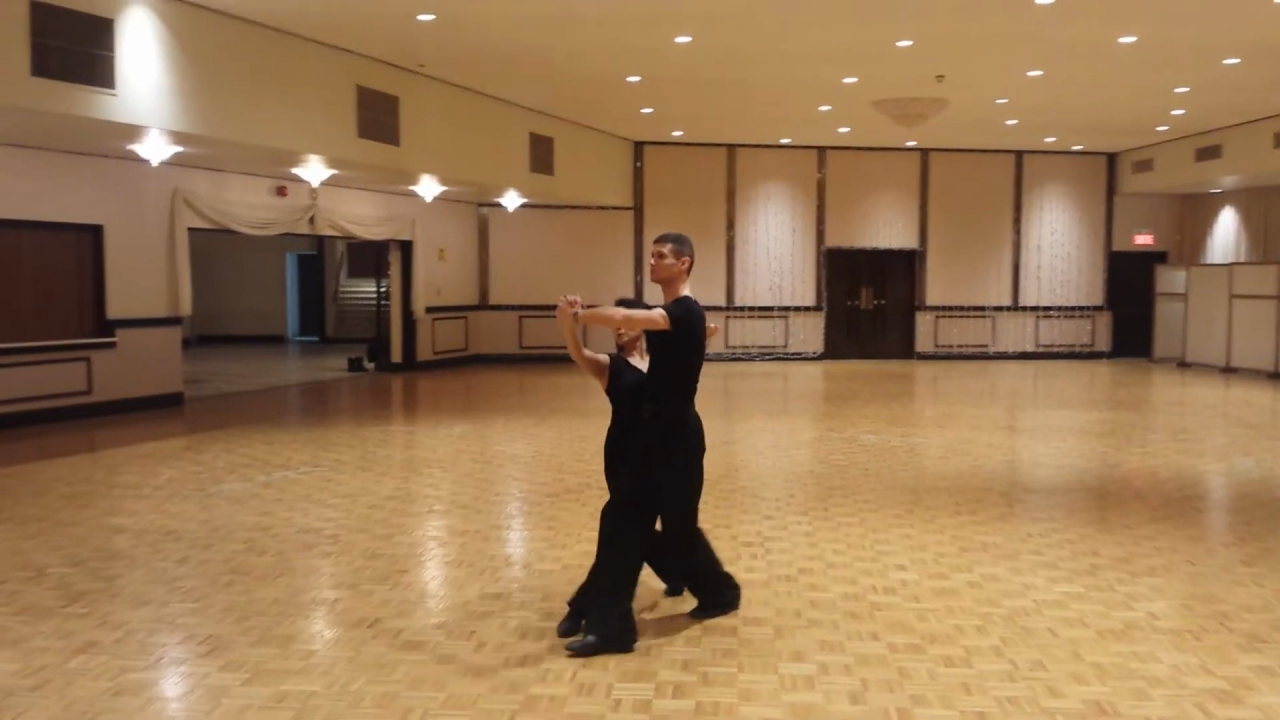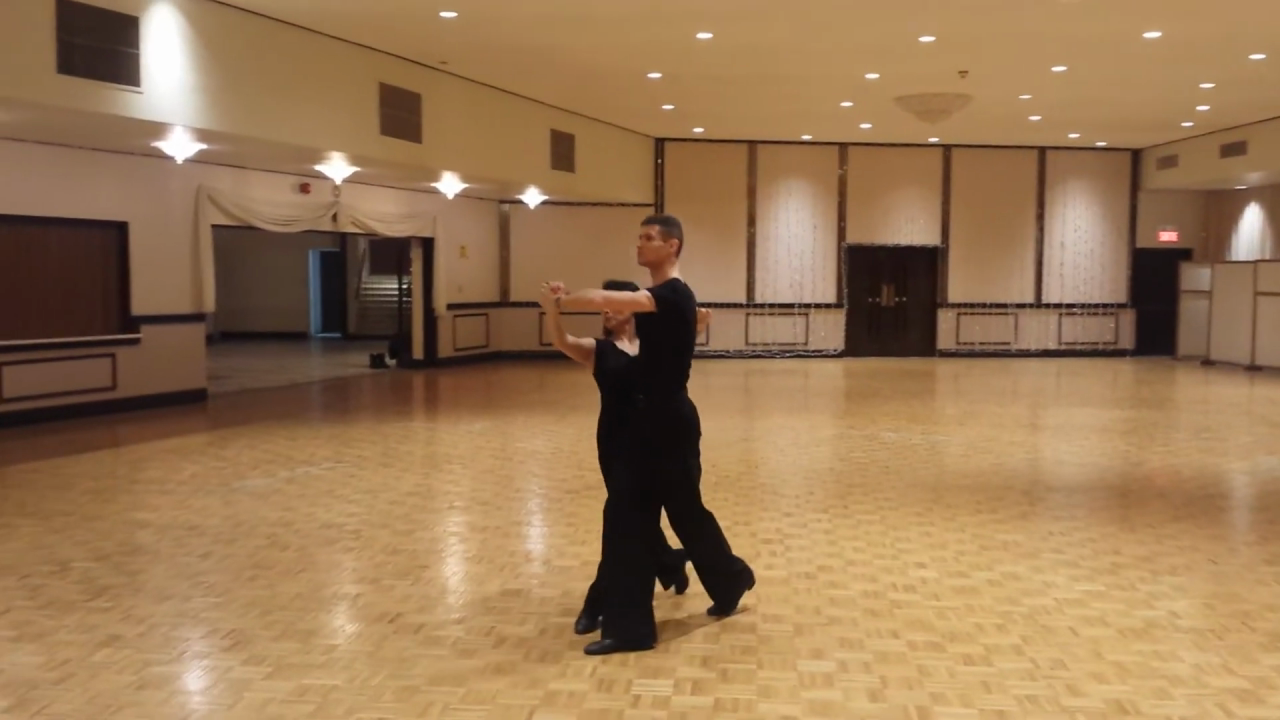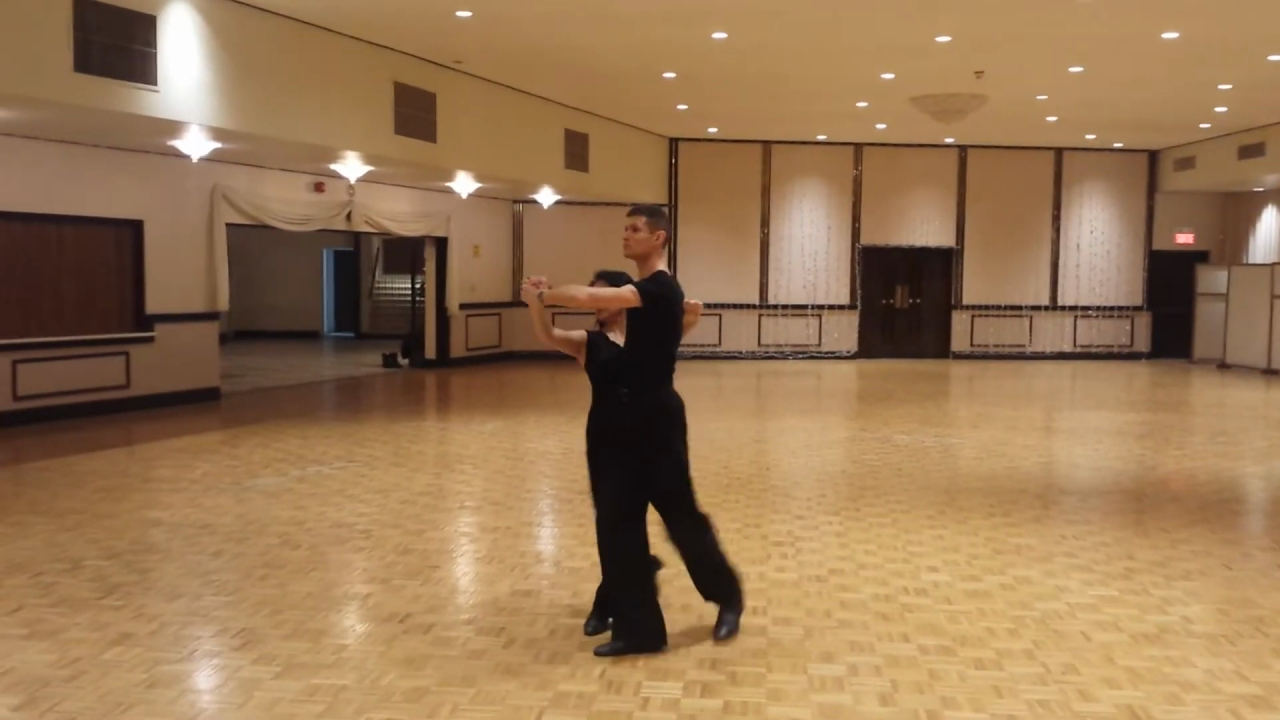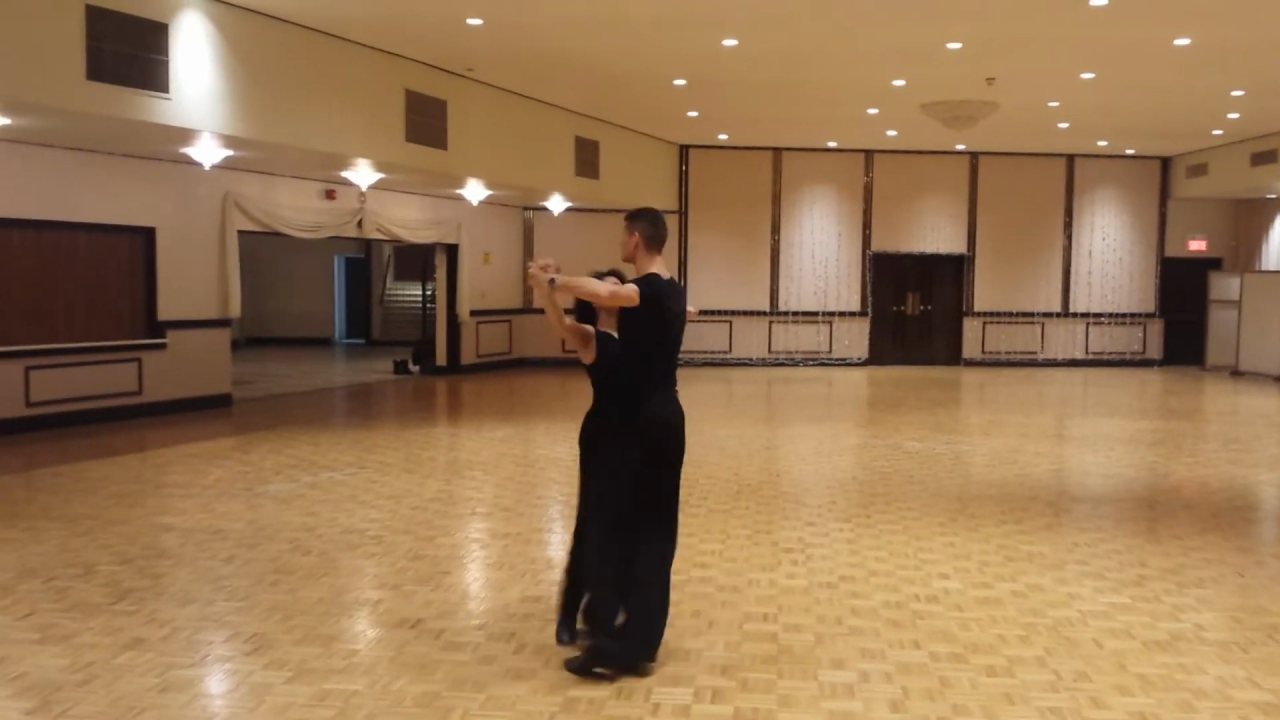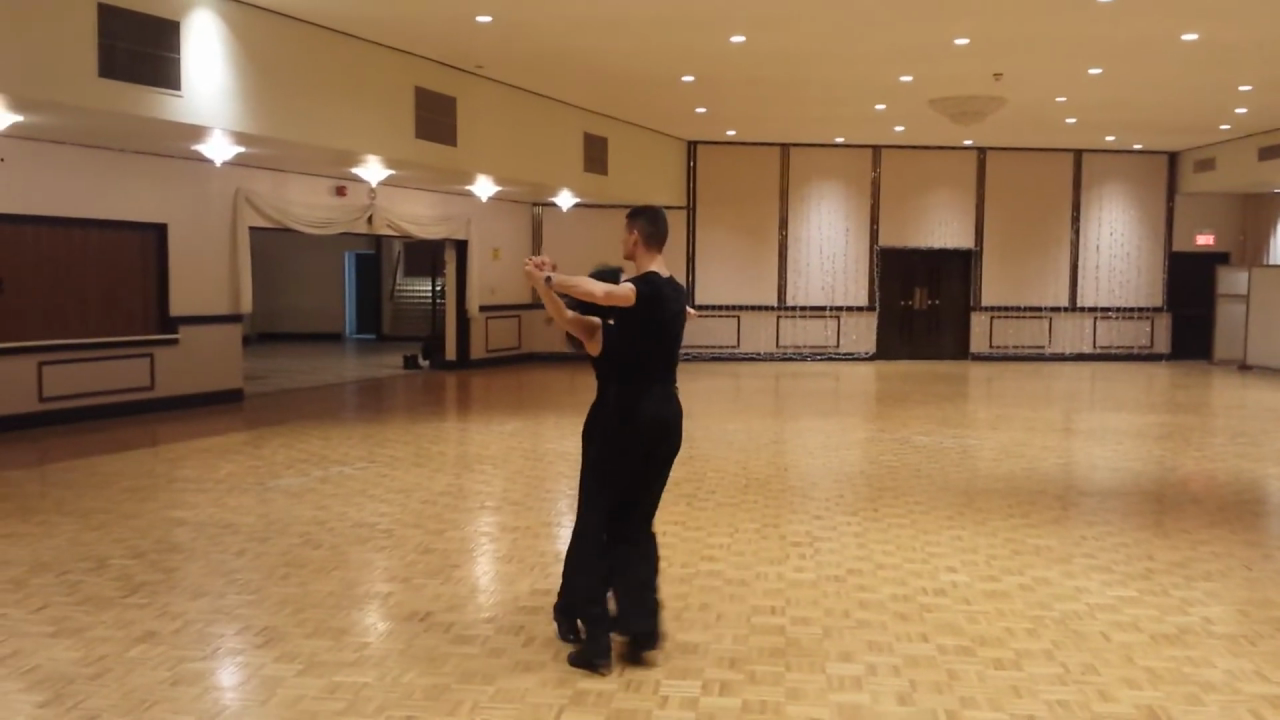
dt=0.2s
person 1, frame 1
left shoulder: (686, 313)
right shoulder: (666, 315)
left elbow: (624, 318)
left wrist: (580, 315)
left hip: (677, 434)
right hip: (652, 432)
left knee: (678, 525)
right knee: (622, 520)
left ankle: (719, 592)
right ankle: (611, 627)
person 1, frame 2
left shoulder: (675, 295)
right shoulder: (658, 297)
left elbow: (609, 301)
left wrist: (562, 299)
left hip: (672, 420)
right hip: (647, 419)
left knee: (687, 512)
right knee: (626, 517)
left ankle: (732, 579)
right ankle: (630, 626)
person 1, frame 3
left shoulder: (661, 287)
right shoulder: (648, 290)
left elbow: (596, 300)
left wrist: (546, 293)
left hip: (657, 415)
right hip: (635, 414)
left knee: (678, 513)
right knee: (617, 518)
left ankle: (727, 595)
right ankle: (638, 628)
person 1, frame 4
left shoulder: (649, 290)
right shoulder: (672, 291)
left elbow: (605, 294)
left wrist: (552, 282)
left hip: (640, 420)
right hip: (666, 417)
left knee: (613, 526)
right knee: (650, 528)
left ankle: (610, 645)
right ankle: (635, 643)
person 1, frame 5
left shoulder: (646, 289)
right shoulder: (673, 292)
left elbow: (601, 294)
left wrist: (550, 280)
left hip: (630, 415)
right hip: (665, 413)
left knee: (598, 521)
right knee: (635, 522)
left ankle: (598, 637)
right ankle: (640, 626)
person 2, frame 1
right shoulder: (609, 365)
right elbow: (578, 353)
left wrist: (705, 335)
right wrist: (568, 320)
right hip: (623, 455)
left ankle: (585, 606)
right ankle: (675, 573)
person 2, frame 2
right shoulder: (597, 350)
right elbow: (561, 341)
left wrist: (700, 321)
right wrist: (551, 307)
right hip: (615, 444)
left ankle: (601, 602)
right ankle: (669, 565)
person 2, frame 3
right shoulder: (587, 341)
left elbow: (684, 326)
right elbow: (547, 336)
left wrist: (691, 312)
right wrist: (537, 302)
right hip: (606, 437)
left ankle: (609, 603)
person 2, frame 4
right shoulder: (588, 337)
right elbow: (560, 322)
right wrist: (544, 288)
right hip: (601, 437)
right knee: (593, 522)
left ankle: (599, 610)
right ankle: (571, 609)
person 2, frame 5
right shoulder: (594, 328)
right elbow: (559, 315)
right wrist: (543, 282)
right hip: (602, 434)
right knee: (592, 520)
right ankle: (568, 609)
